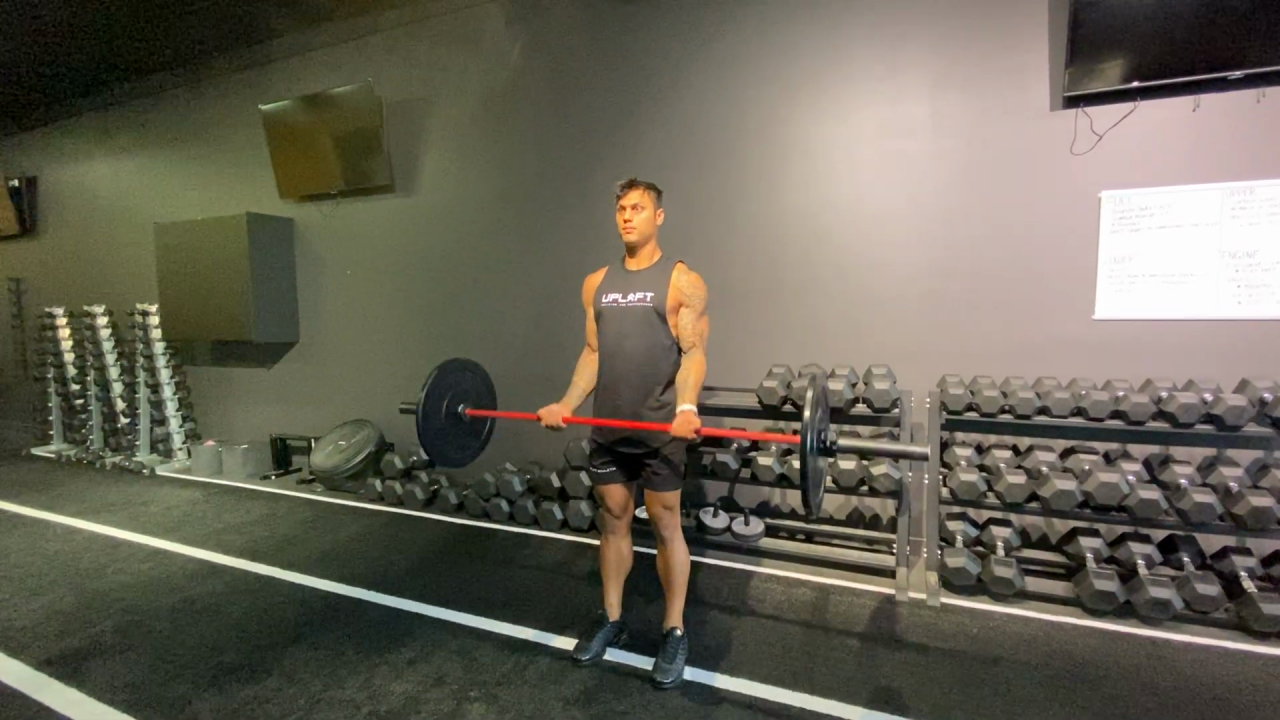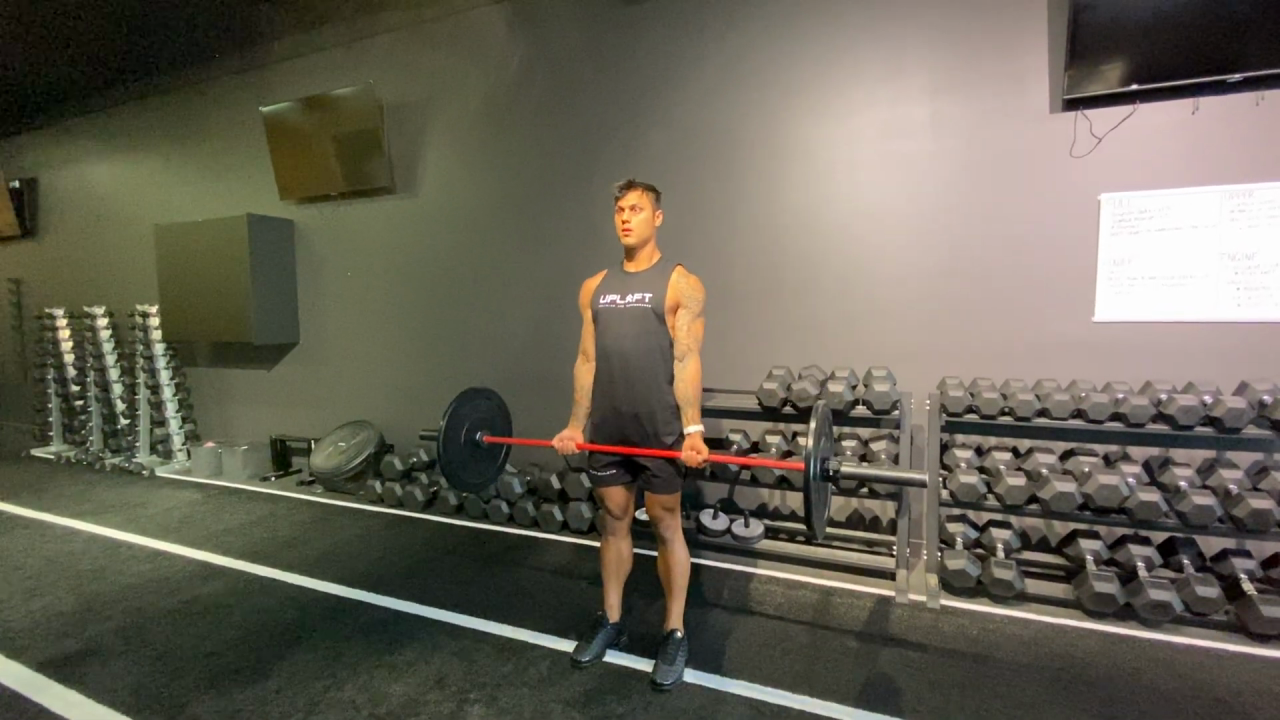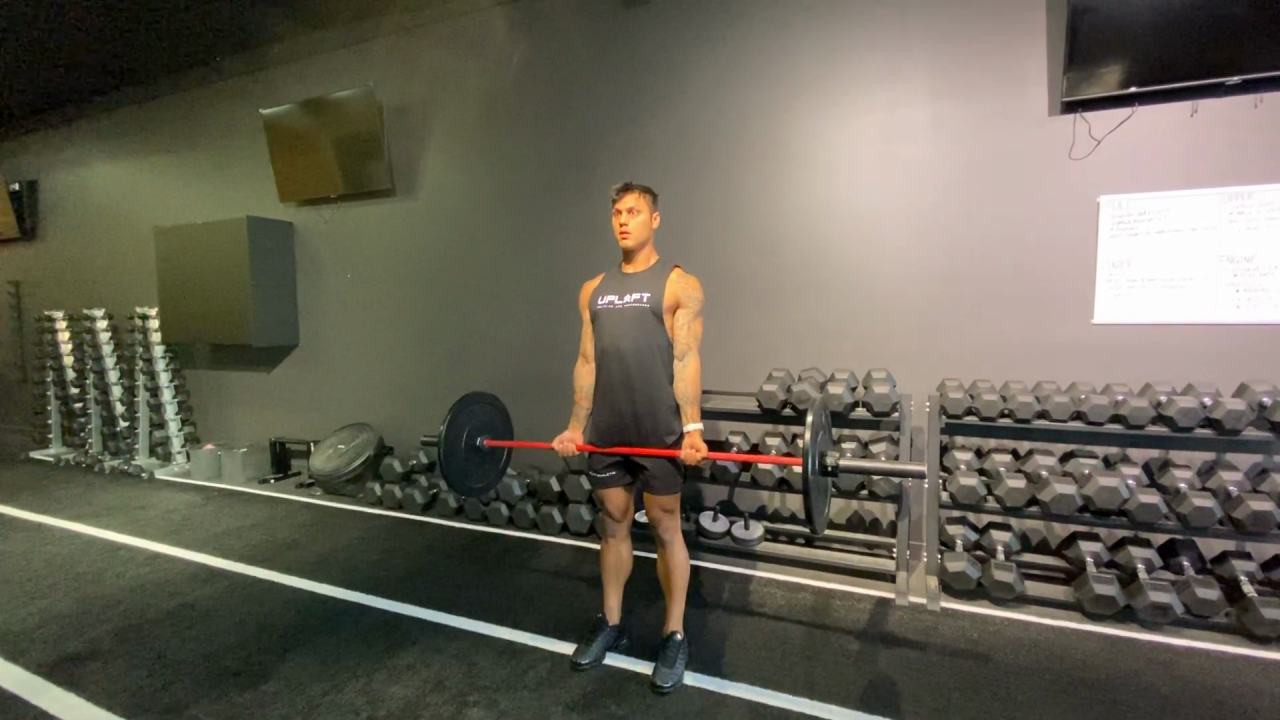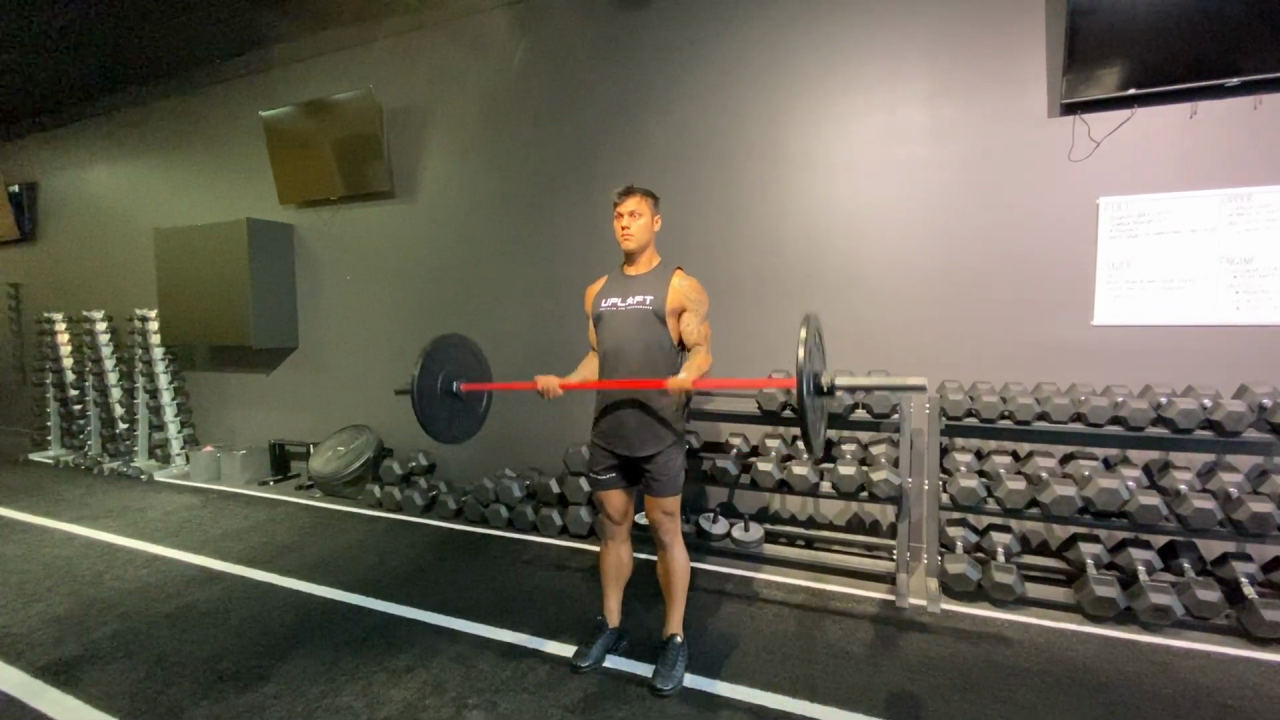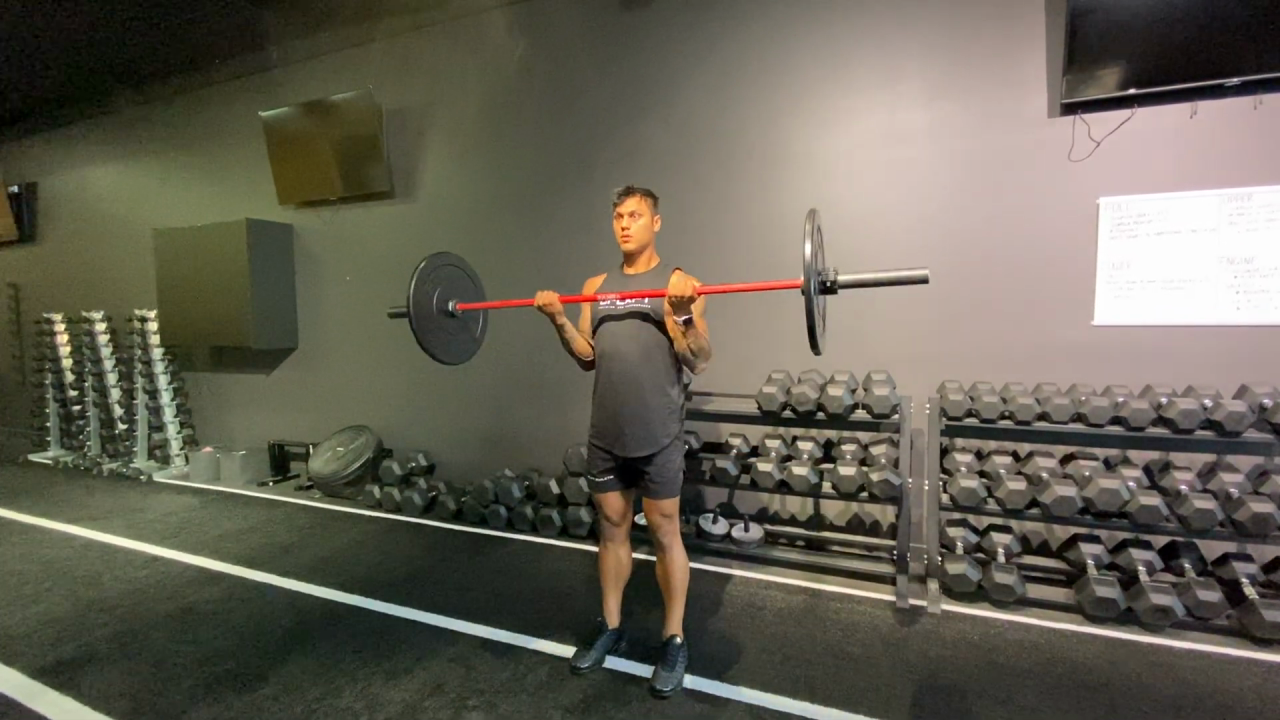
dt=0.5s
person 1, frame 1
left shoulder: (683, 281)
right shoulder: (596, 283)
left elbow: (694, 353)
right elbow: (593, 352)
left wrist: (687, 408)
right wrist: (566, 404)
left hip: (660, 431)
right hip: (607, 428)
left knee: (665, 527)
right knee: (612, 522)
left ankle: (674, 631)
right ankle: (611, 619)
person 1, frame 2
left shoulder: (681, 284)
right shoulder: (594, 287)
left elbow: (687, 361)
right elbow: (587, 359)
left wrist: (693, 429)
right wrist: (575, 424)
left hip: (660, 432)
right hip: (606, 431)
left knee: (666, 528)
right knee: (613, 524)
left ankle: (674, 634)
right ankle: (611, 621)
person 1, frame 3
left shoulder: (680, 284)
right shoulder: (593, 290)
left elbow: (687, 360)
right elbow: (587, 362)
left wrist: (692, 428)
right wrist: (575, 426)
left hip: (658, 433)
right hip: (605, 432)
left knee: (666, 529)
right knee: (613, 526)
left ankle: (675, 636)
right ankle: (610, 623)
person 1, frame 4
left shoulder: (682, 286)
right shoulder: (597, 291)
left elbow: (701, 355)
left wrist: (688, 378)
right wrist: (564, 382)
left hip: (659, 433)
right hip: (607, 432)
left knee: (666, 532)
right knee: (613, 527)
left ankle: (674, 639)
right ankle: (610, 625)
person 1, frame 5
left shoulder: (678, 282)
right shoulder: (595, 286)
left elbow: (699, 362)
right elbow: (588, 356)
left wrist: (684, 313)
right wrist: (558, 319)
left hip: (657, 434)
right hip: (605, 432)
left knee: (664, 533)
right knee: (612, 528)
left ankle: (674, 639)
right ankle: (610, 626)
